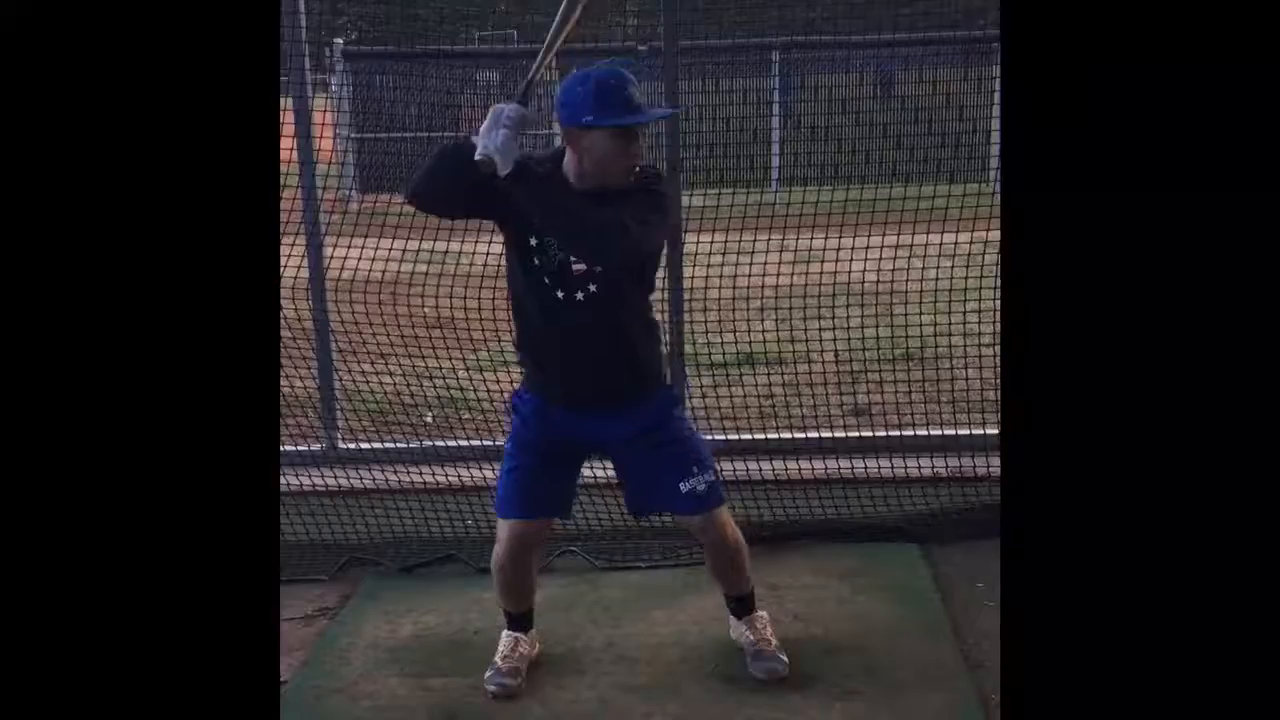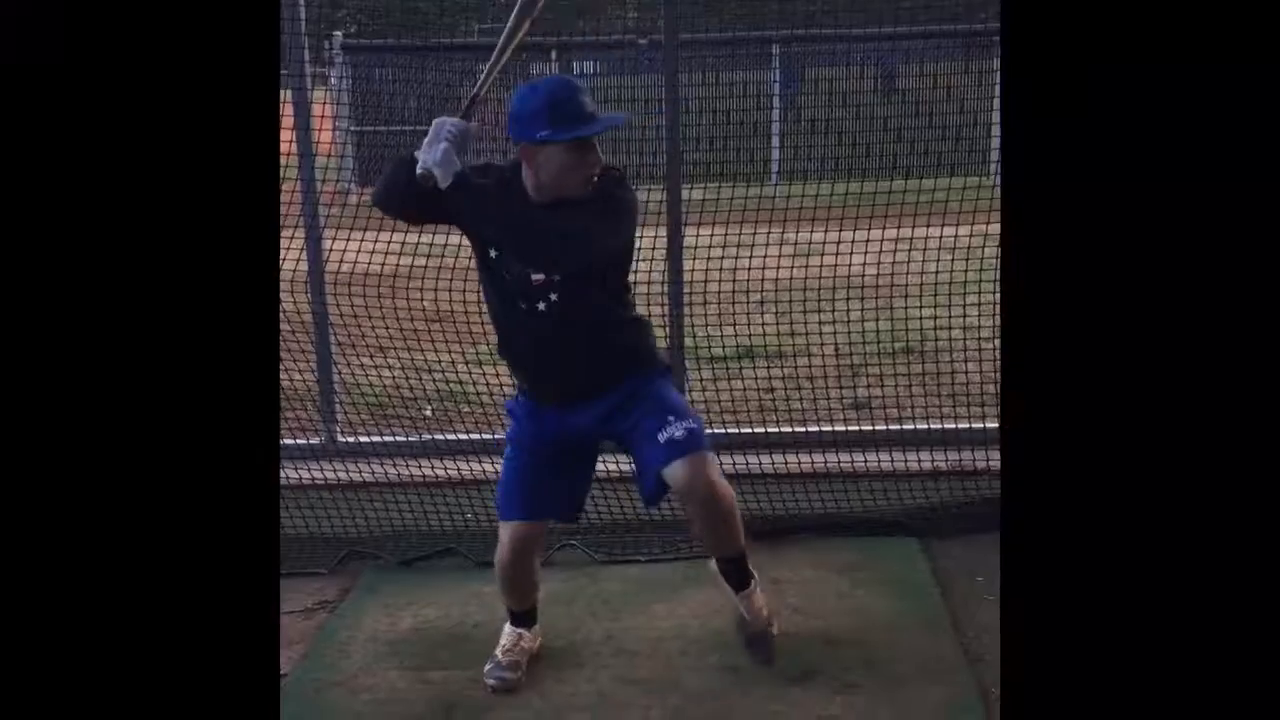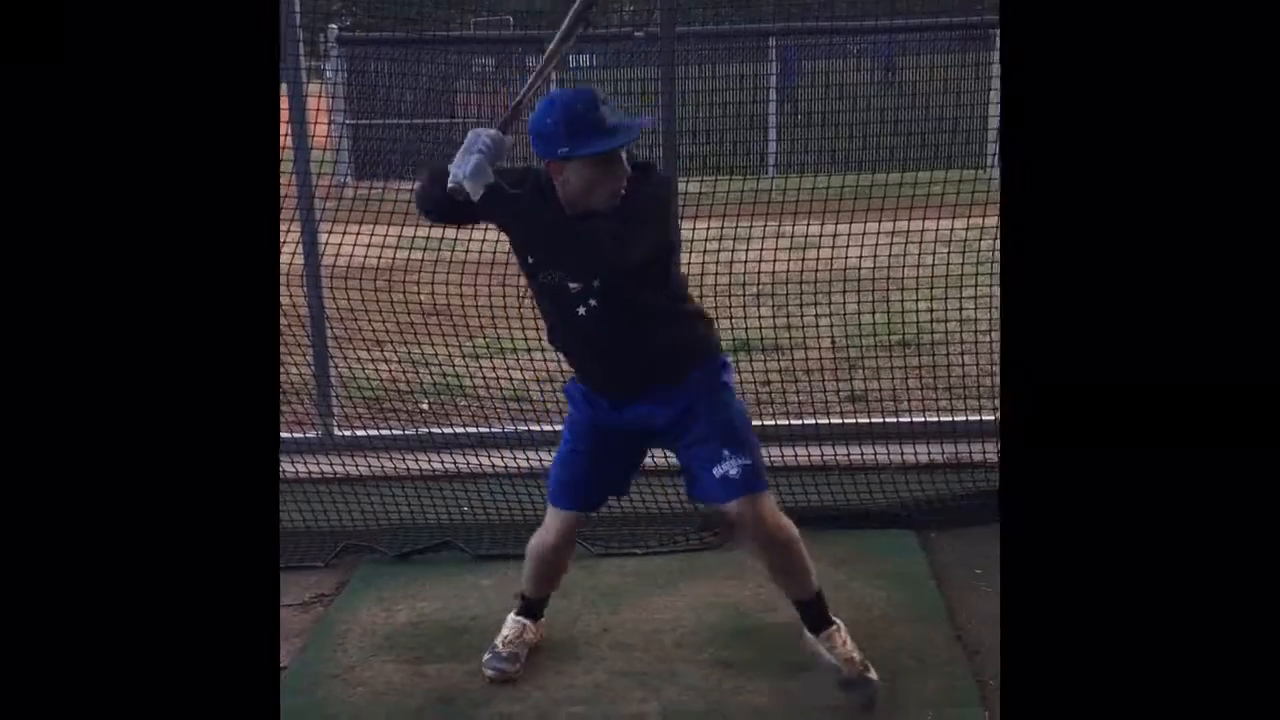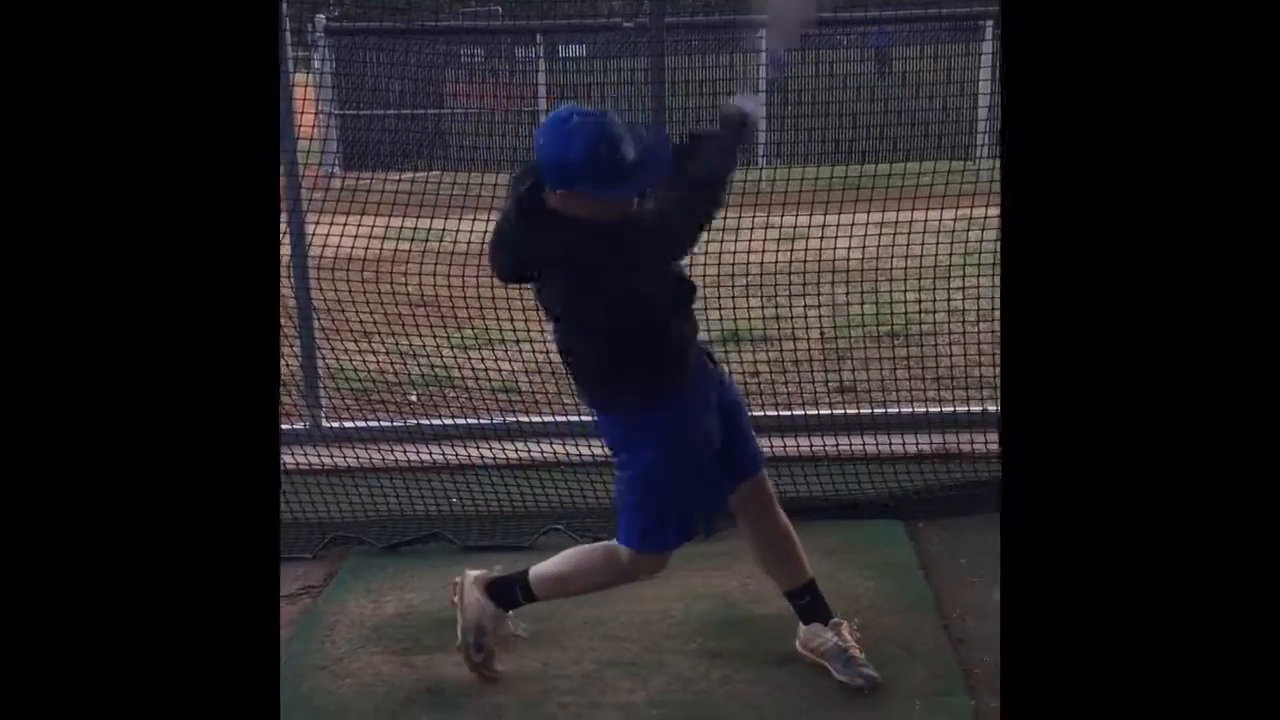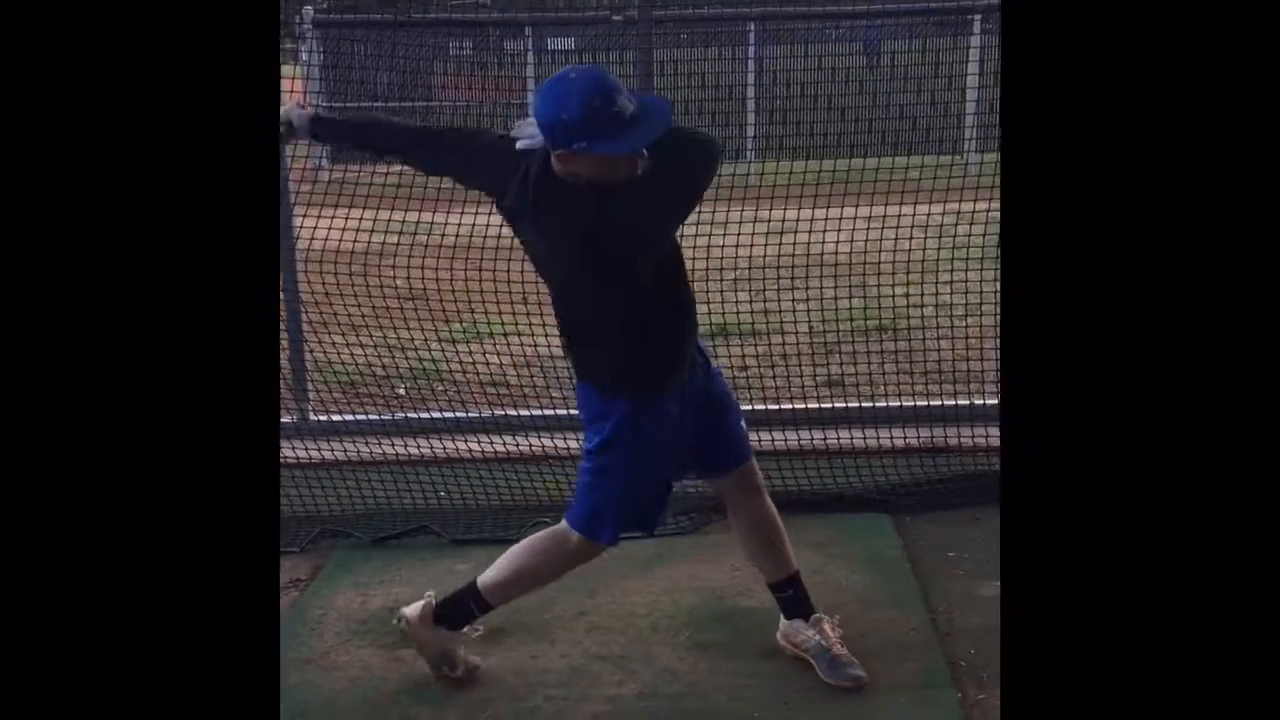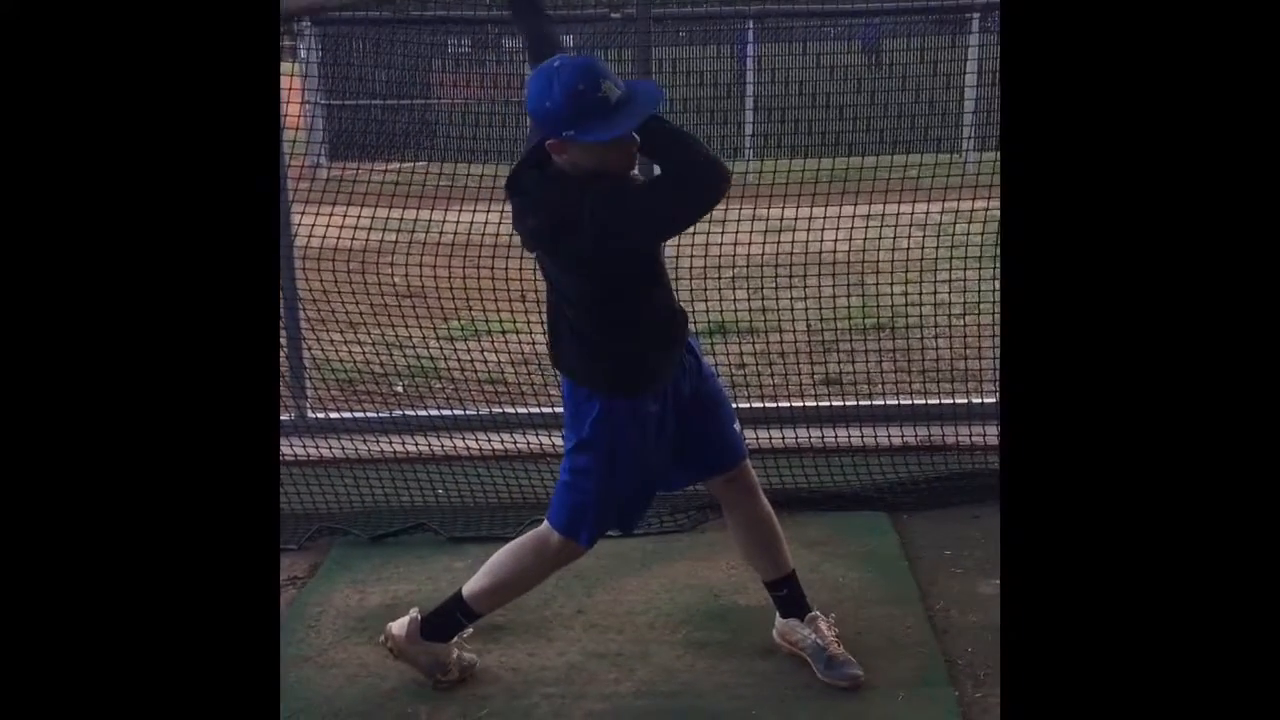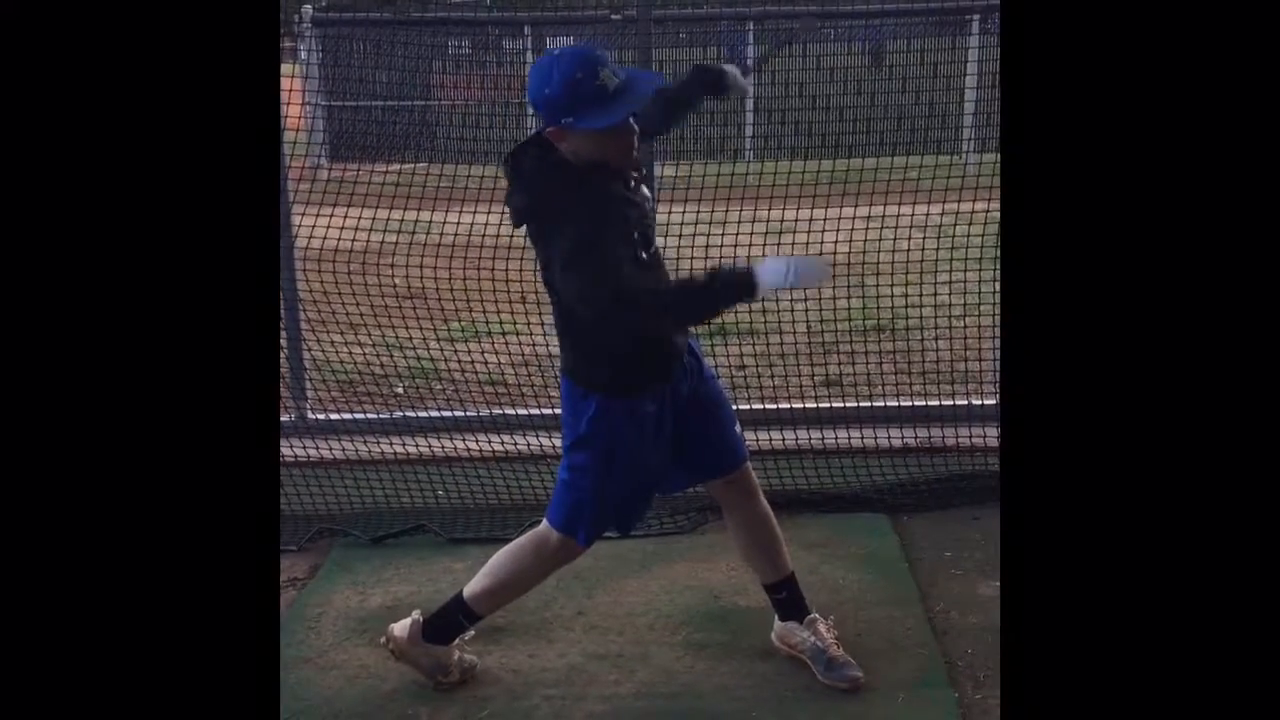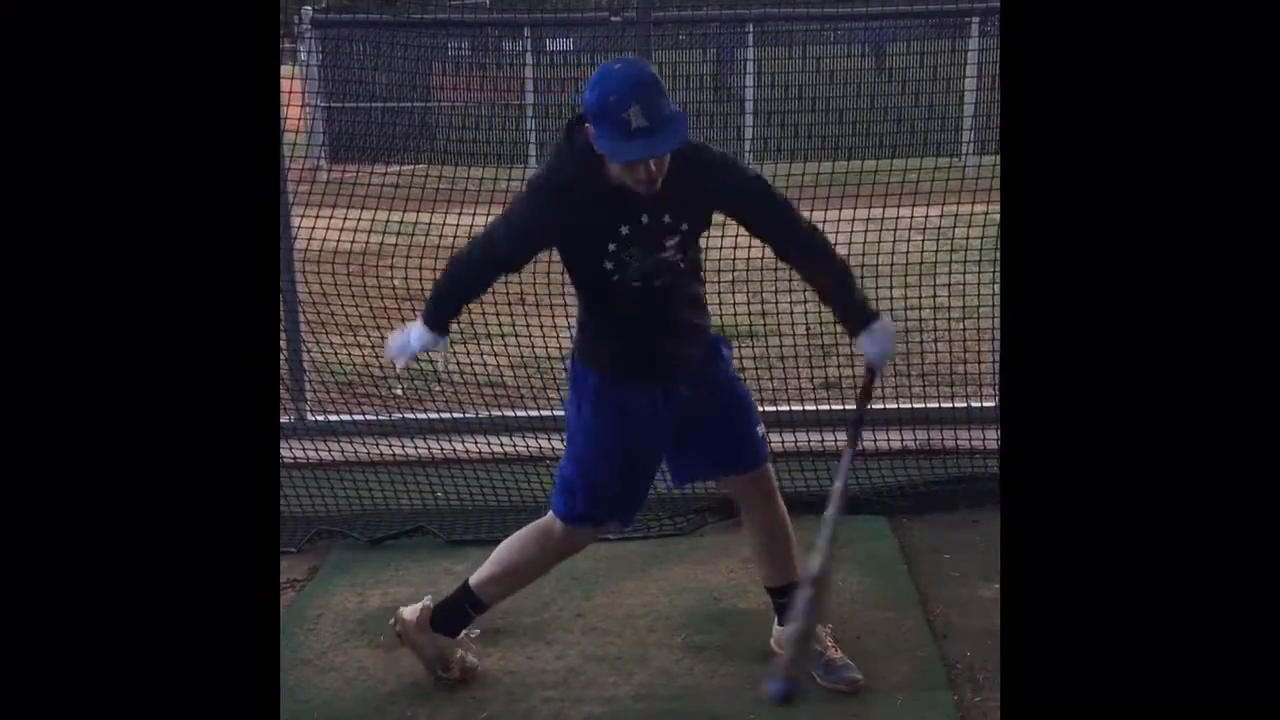
dt=0.3s
person 1, frame 1
left shoulder: (647, 194)
right shoulder: (519, 179)
left elbow: (611, 248)
right elbow: (422, 193)
left wrist: (516, 174)
right wrist: (480, 147)
left hip: (637, 398)
right hip: (548, 401)
left knee: (711, 522)
right knee: (516, 536)
left ankle: (747, 619)
right ankle: (518, 634)
person 1, frame 2
left shoulder: (610, 197)
right shoulder: (488, 187)
left elbow: (556, 249)
right elbow: (389, 199)
left wrist: (456, 188)
right wrist: (423, 163)
left hip: (630, 379)
right hip: (546, 399)
left knee: (698, 481)
right knee: (517, 538)
left ankle: (742, 585)
right ankle: (522, 629)
person 1, frame 3
left shoulder: (647, 194)
right shoulder: (528, 192)
left elbow: (590, 255)
right elbow: (433, 203)
left wrist: (488, 193)
right wrist: (458, 172)
left hip: (687, 379)
right hip: (602, 393)
left knee: (755, 515)
right knee: (559, 529)
left ankle: (825, 631)
right ankle: (526, 620)
person 1, frame 4
left shoulder: (546, 183)
right shoulder: (578, 258)
right elbow: (689, 202)
left wrist: (716, 135)
right wrist: (736, 128)
left hip: (680, 369)
right hip: (647, 403)
left knee: (754, 497)
right knee: (641, 555)
left ankle: (819, 627)
right ankle: (492, 596)
person 1, frame 5
left shoulder: (516, 167)
right shoulder: (617, 220)
left elbow: (420, 143)
right elbow: (700, 152)
left wrist: (313, 122)
left hip: (678, 359)
right hip: (634, 392)
left knee: (742, 482)
right knee: (585, 535)
left ankle: (801, 622)
right ankle: (438, 619)
person 1, frame 6
left shoulder: (551, 163)
right shoulder: (594, 211)
left elbow: (547, 64)
right elbow: (705, 181)
right wrist: (642, 123)
left hip: (667, 356)
right hip: (616, 391)
left knee: (736, 480)
right knee: (571, 536)
left ankle: (795, 618)
right ankle: (424, 631)
person 1, frame 7
left shoulder: (596, 157)
right shoulder: (570, 211)
left elbow: (655, 112)
right elbow: (624, 310)
left wrist: (709, 80)
right wrist: (757, 278)
left hip: (669, 363)
right hip: (613, 392)
left knee: (739, 486)
right knee: (566, 536)
left ankle: (794, 622)
right ankle: (425, 634)
person 1, frame 8
left shoulder: (706, 171)
right shoulder: (566, 185)
left elbow: (791, 233)
right elbow: (491, 251)
left wrist: (858, 316)
right wrist: (430, 323)
left hip: (693, 357)
right hip: (610, 375)
left knee: (756, 485)
right knee: (572, 528)
left ankle: (794, 627)
right ankle: (435, 621)
